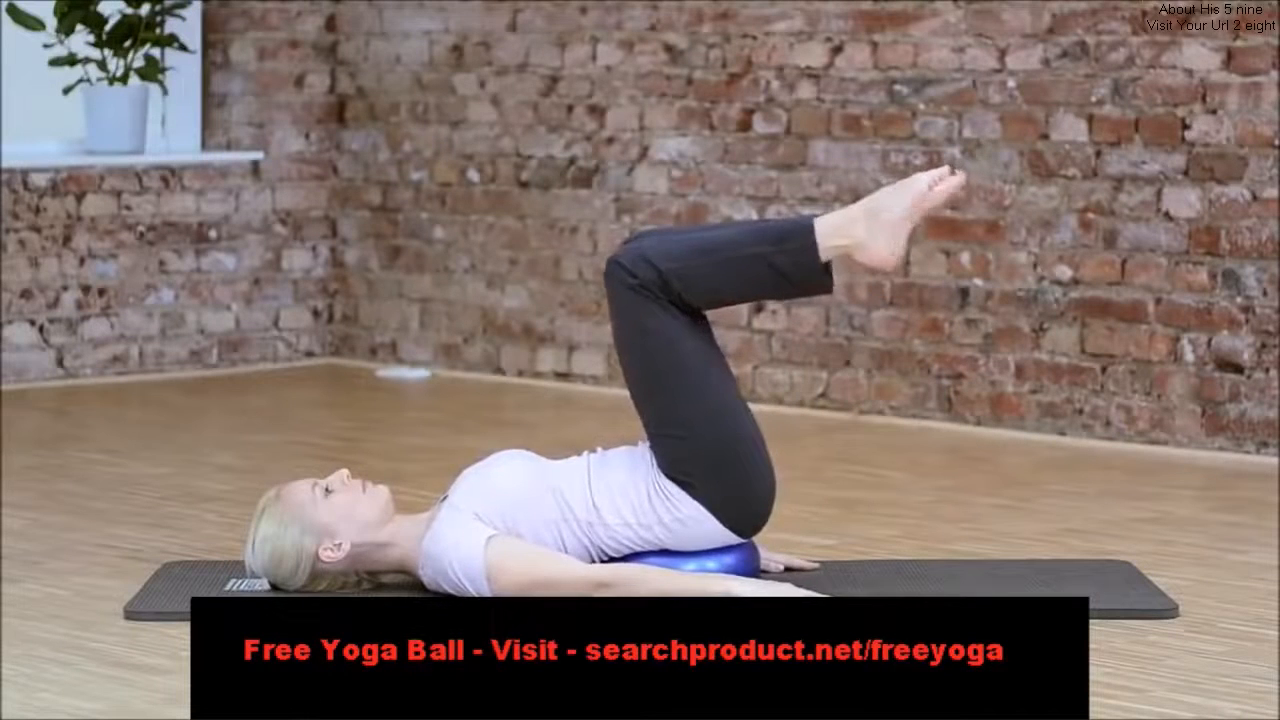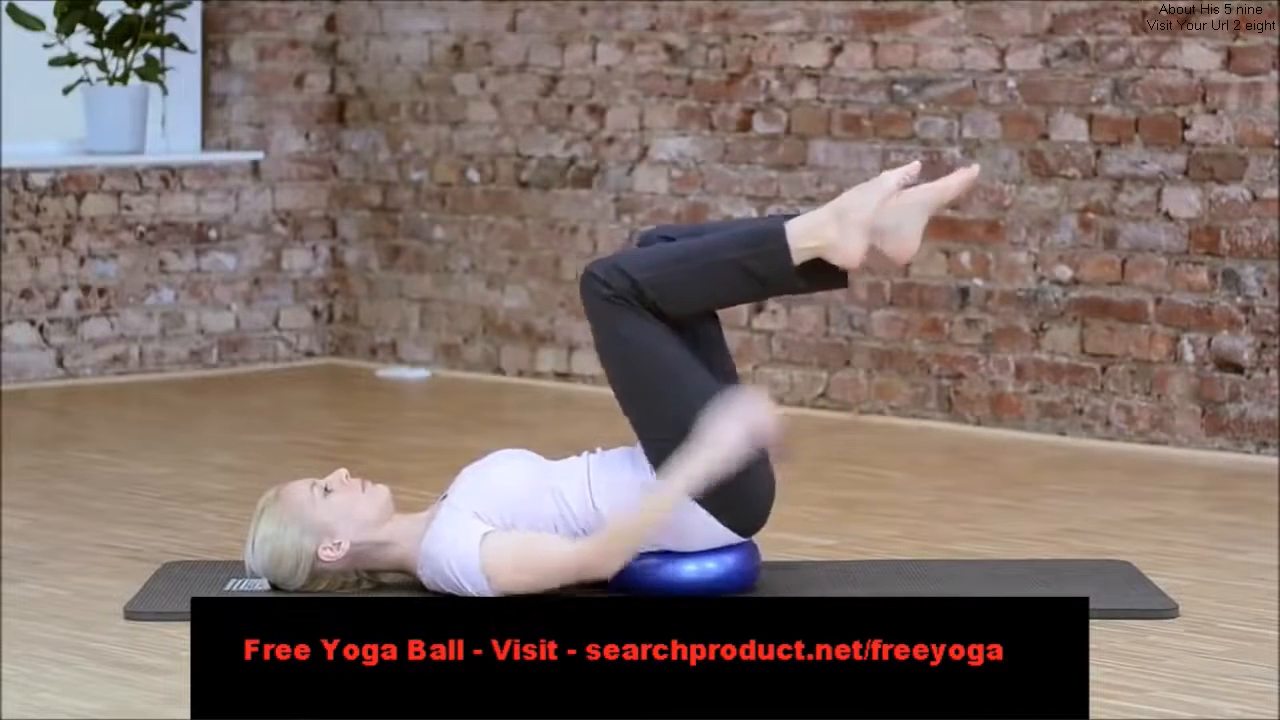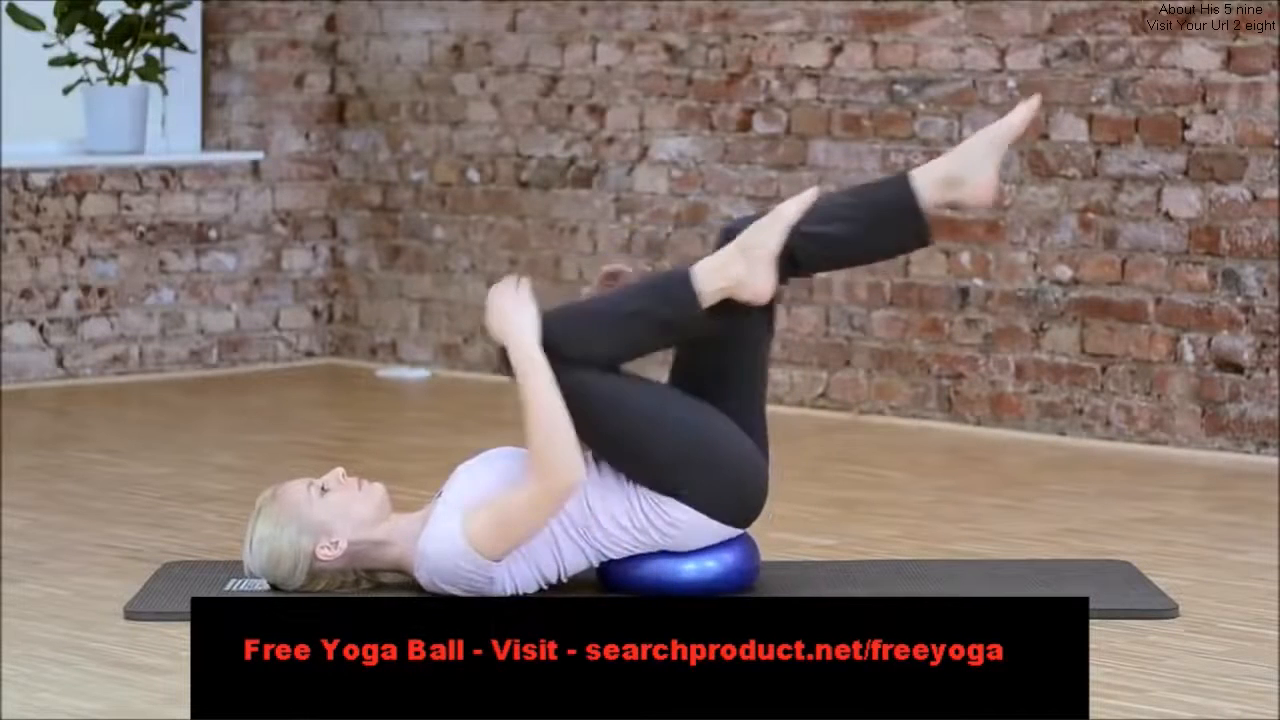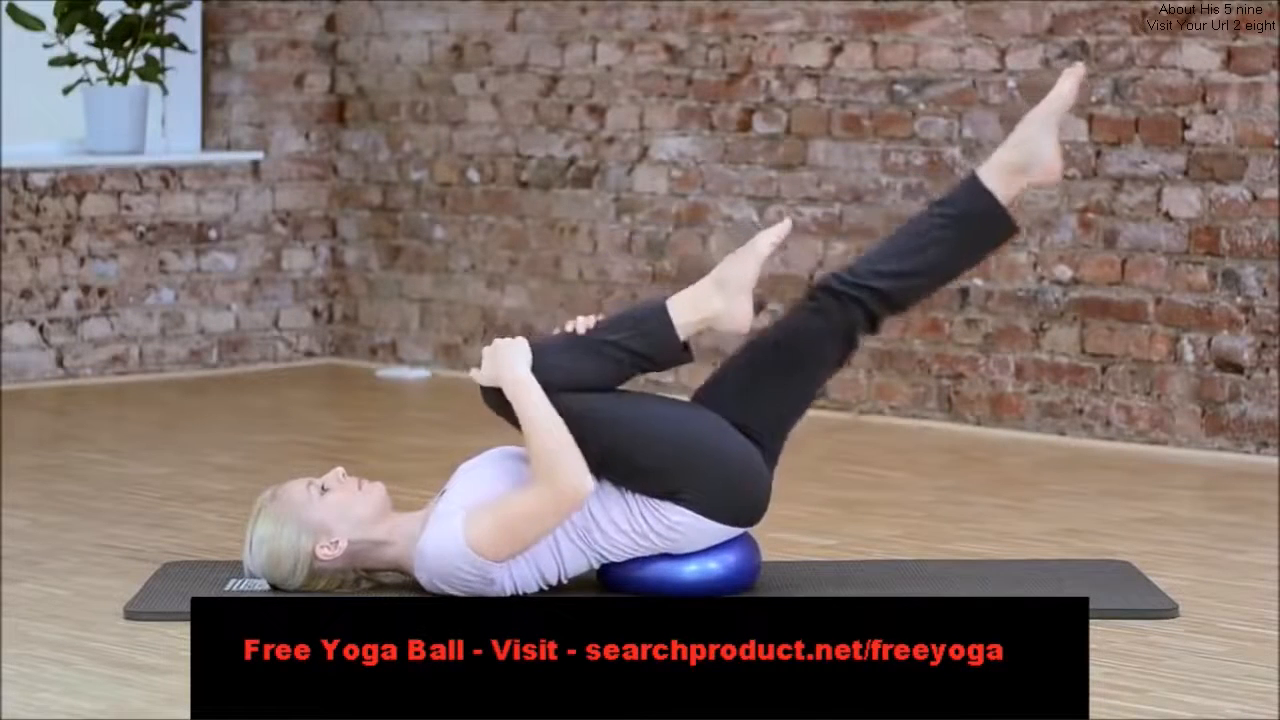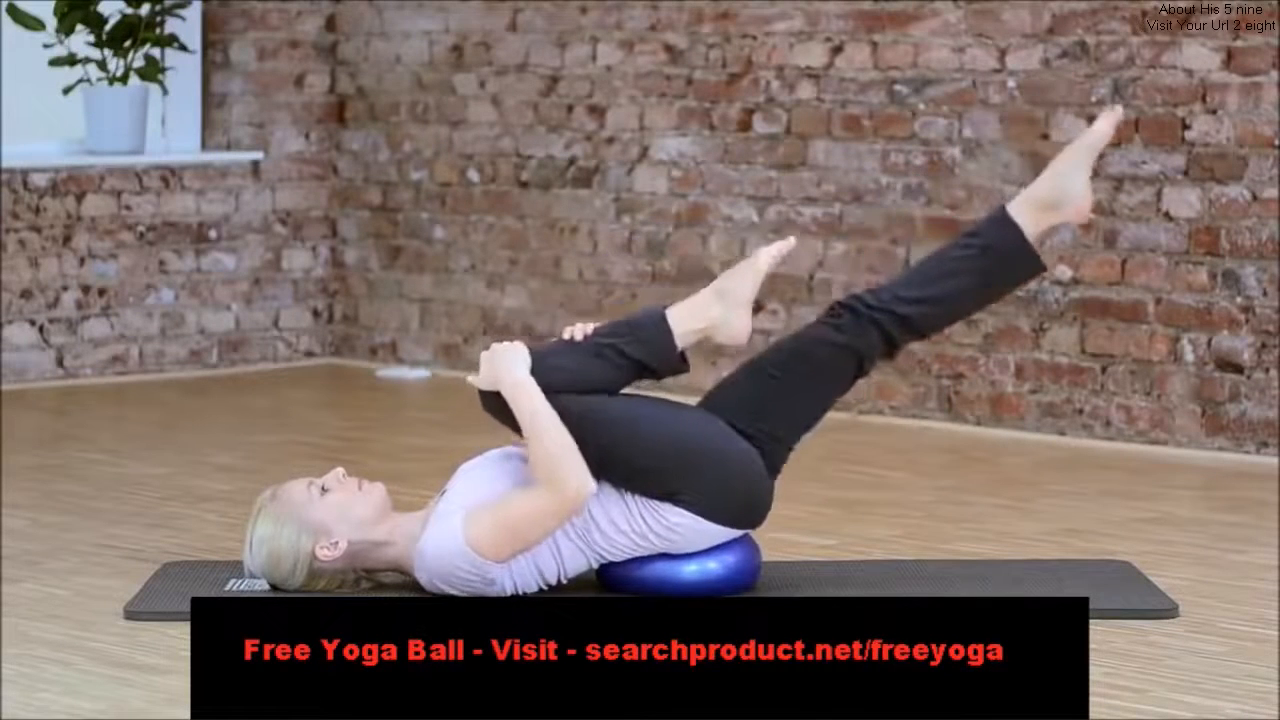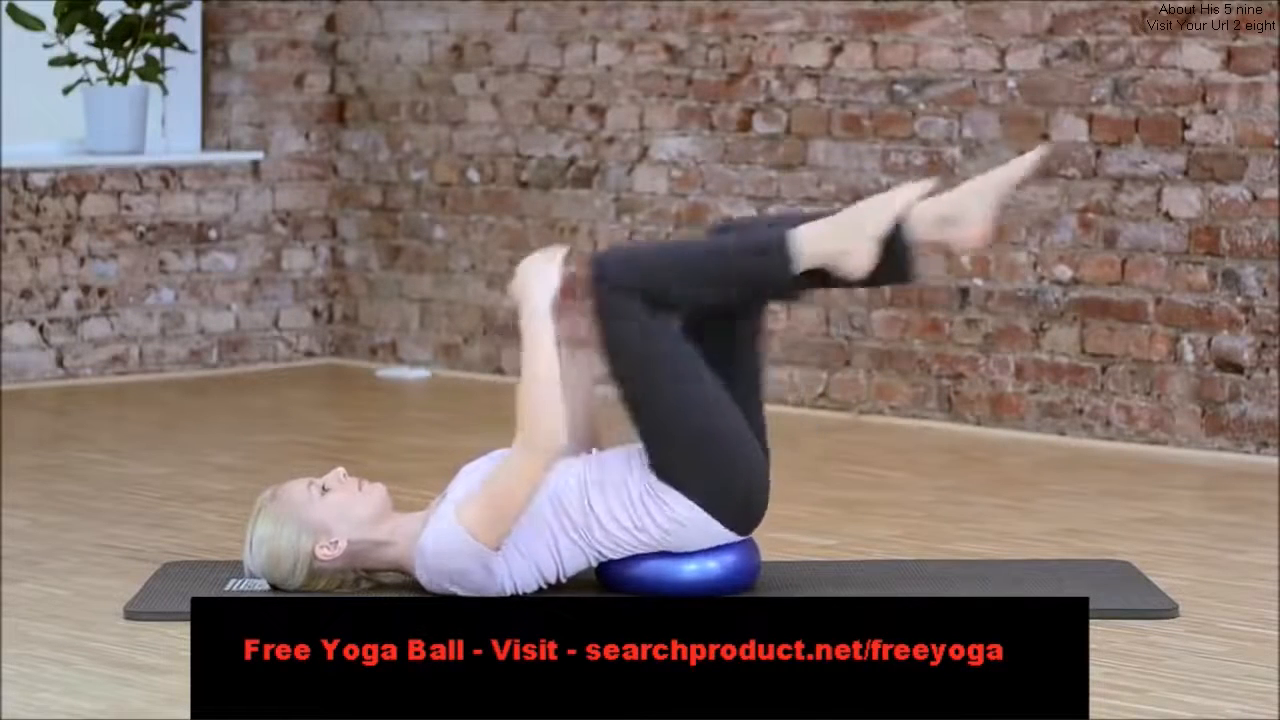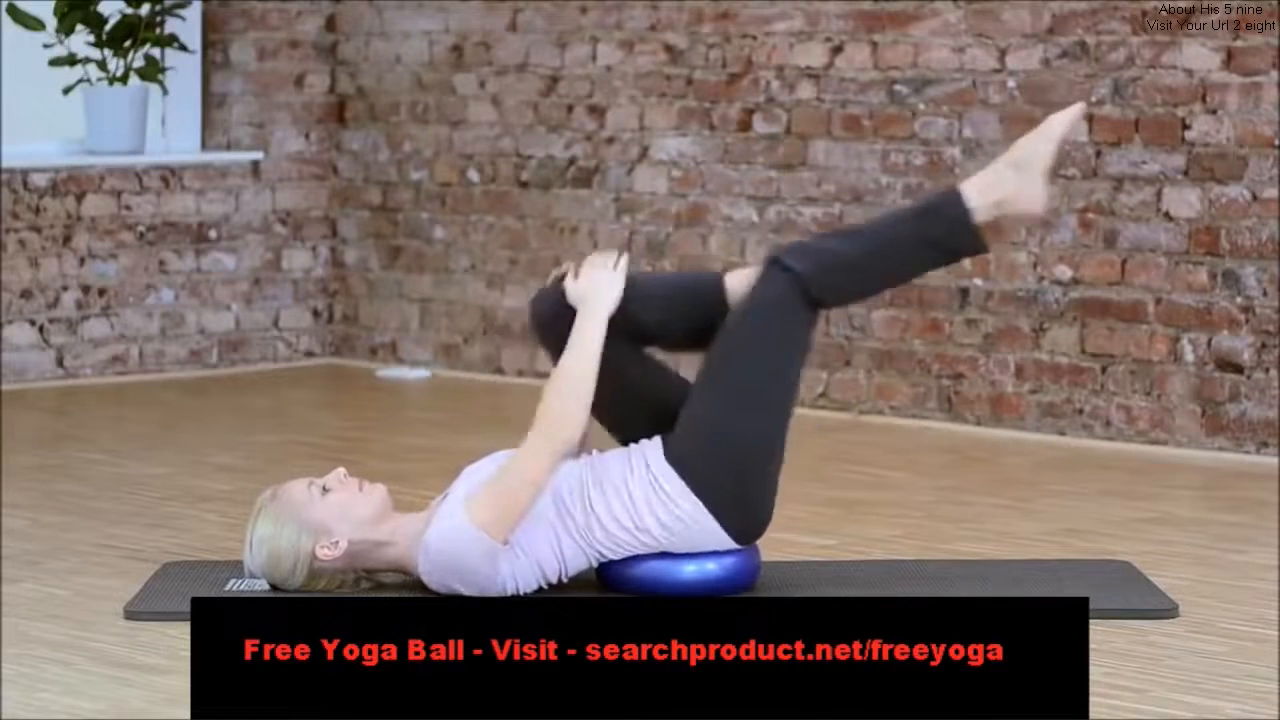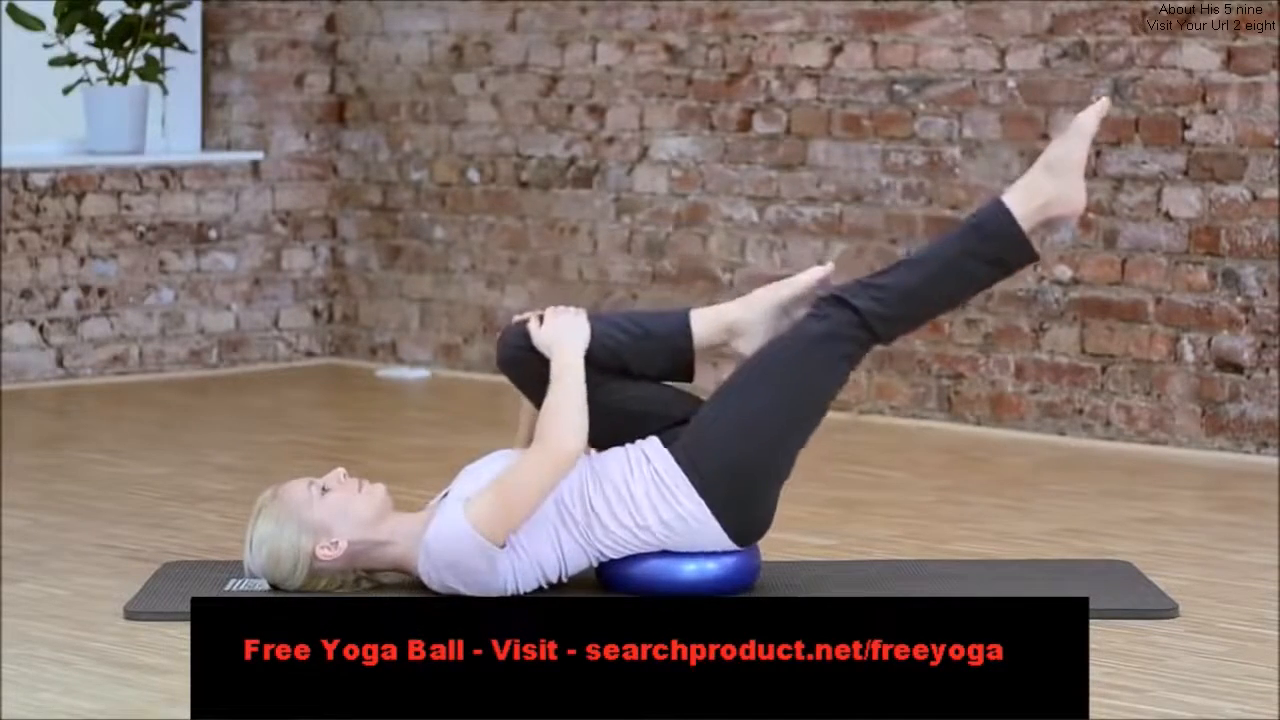
dt=0.4s
person 1, frame 1
left shoulder: (448, 519)
right shoulder: (447, 554)
right elbow: (598, 583)
right wrist: (743, 589)
left hip: (689, 493)
right hip: (710, 492)
left knee: (647, 262)
right knee: (638, 273)
left ankle: (845, 239)
right ankle: (845, 232)
person 1, frame 2
left shoulder: (446, 520)
right shoulder: (449, 554)
right elbow: (595, 557)
right wrist: (702, 460)
left hip: (695, 479)
right hip: (712, 496)
left knee: (661, 256)
right knee: (614, 284)
left ankle: (835, 238)
right ankle: (818, 235)
person 1, frame 3
left shoulder: (444, 519)
right shoulder: (449, 553)
right elbow: (560, 476)
right wrist: (522, 342)
left hip: (692, 480)
right hip: (708, 491)
right knee: (547, 341)
left ankle: (937, 186)
right ankle: (725, 280)
person 1, frame 4
left shoulder: (443, 521)
right shoulder: (447, 554)
right elbow: (571, 490)
left wrist: (567, 366)
right wrist: (520, 379)
left hip: (706, 472)
right hip: (713, 489)
right knee: (515, 379)
left ankle: (1007, 172)
right ankle: (699, 308)
person 1, frame 5
left shoulder: (447, 523)
right shoulder: (447, 555)
right elbow: (570, 491)
left wrist: (567, 372)
right wrist: (516, 382)
left hip: (710, 470)
right hip: (713, 491)
right knee: (507, 379)
left ankle: (1034, 212)
right ankle: (696, 317)
person 1, frame 6
left shoulder: (439, 523)
right shoulder: (447, 553)
left elbow: (571, 448)
right elbow: (543, 450)
left wrist: (566, 337)
right wrist: (535, 314)
left hip: (689, 484)
right hip: (710, 494)
left knee: (741, 252)
right knee: (618, 274)
left ankle: (935, 220)
right ankle: (826, 240)
person 1, frame 7
left shoulder: (444, 524)
right shoulder: (453, 551)
left elbow: (559, 460)
right elbow: (554, 440)
left wrist: (584, 310)
right wrist: (599, 313)
left hip: (669, 472)
right hip: (708, 499)
left knee: (559, 308)
right knee: (795, 277)
left ankle: (748, 295)
right ankle: (984, 199)
person 1, frame 8
left shoulder: (444, 518)
right shoulder: (450, 551)
left elbow: (542, 459)
right elbow: (560, 453)
left wrist: (555, 351)
right wrist: (570, 351)
left hip: (668, 461)
right hip: (708, 495)
left knee: (526, 344)
right knee: (849, 313)
left ankle: (722, 328)
right ankle: (1030, 203)
